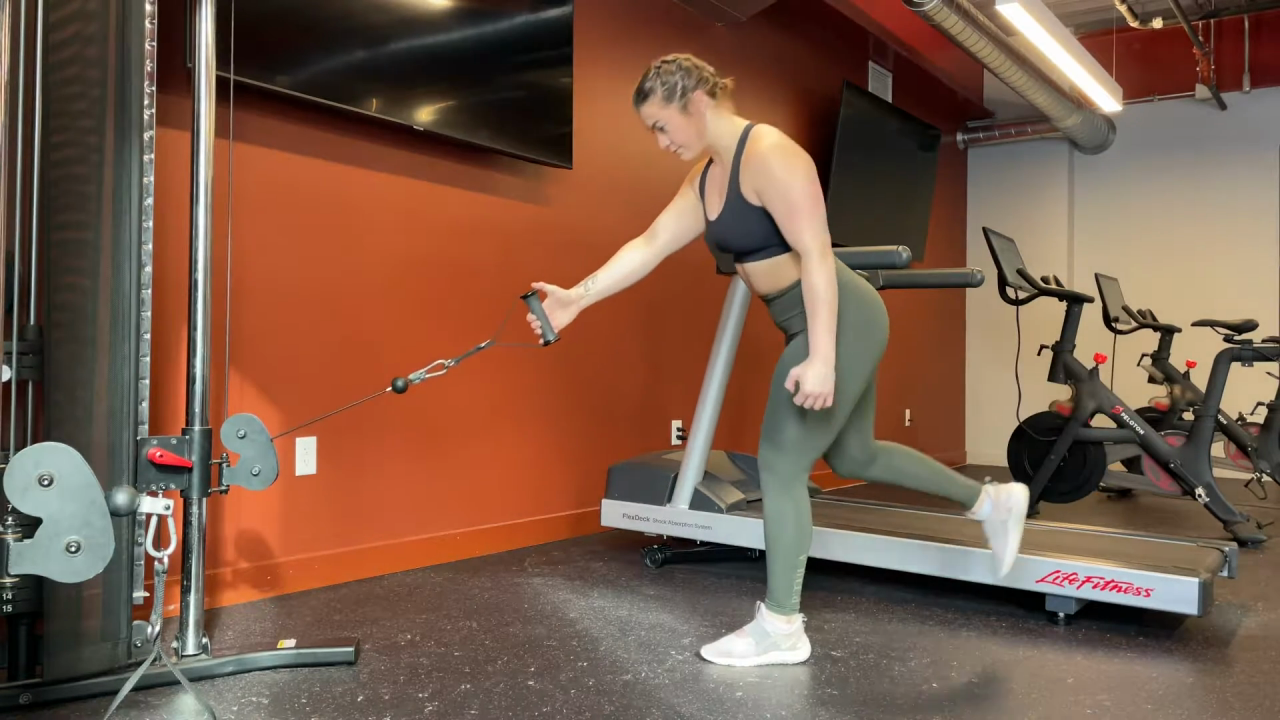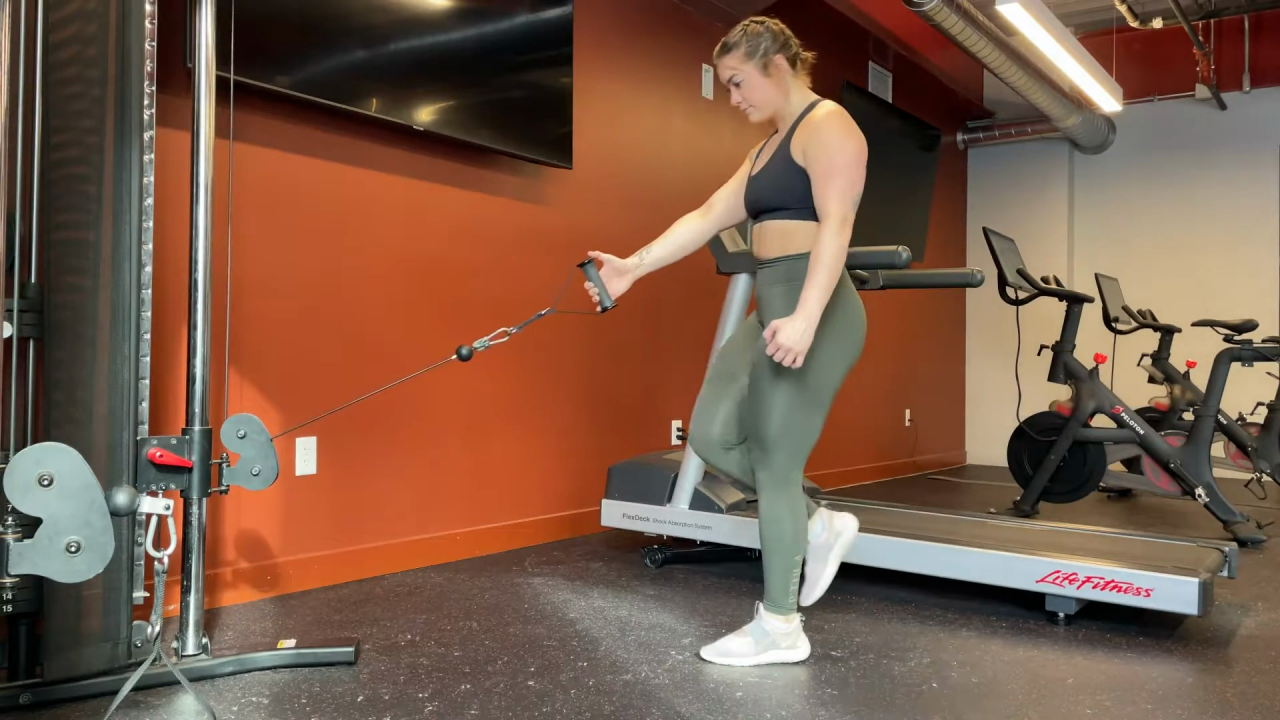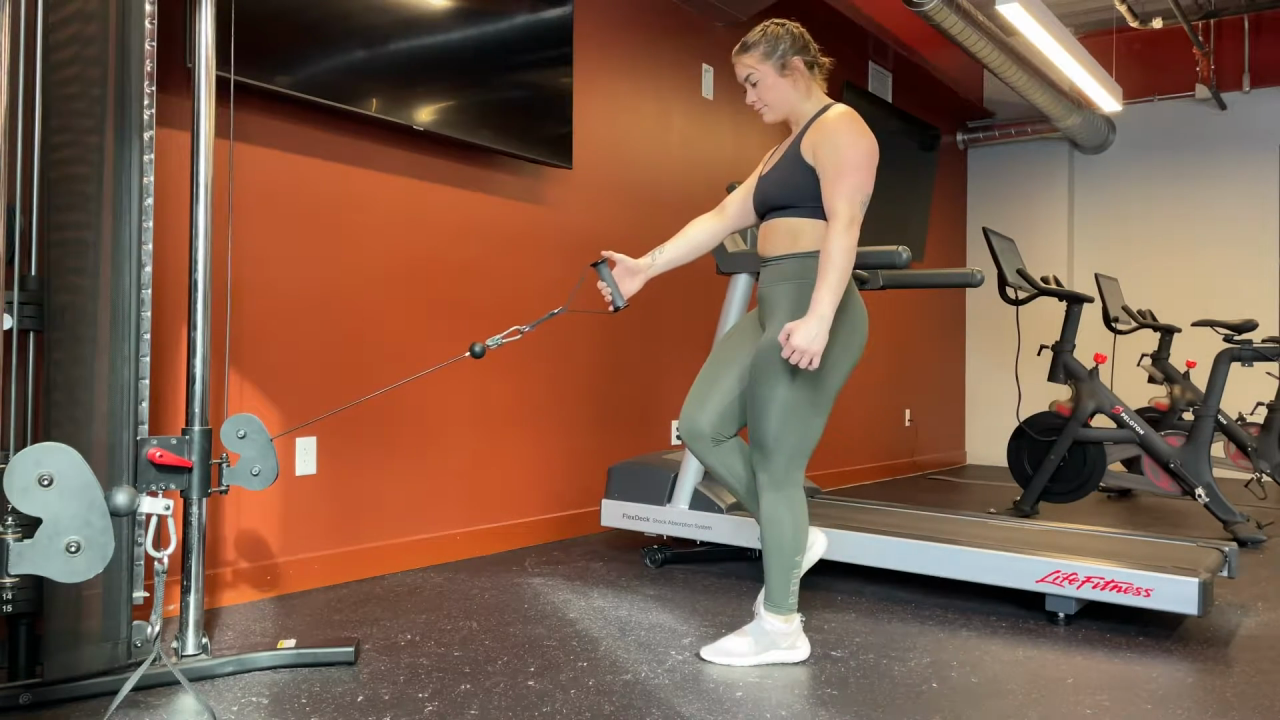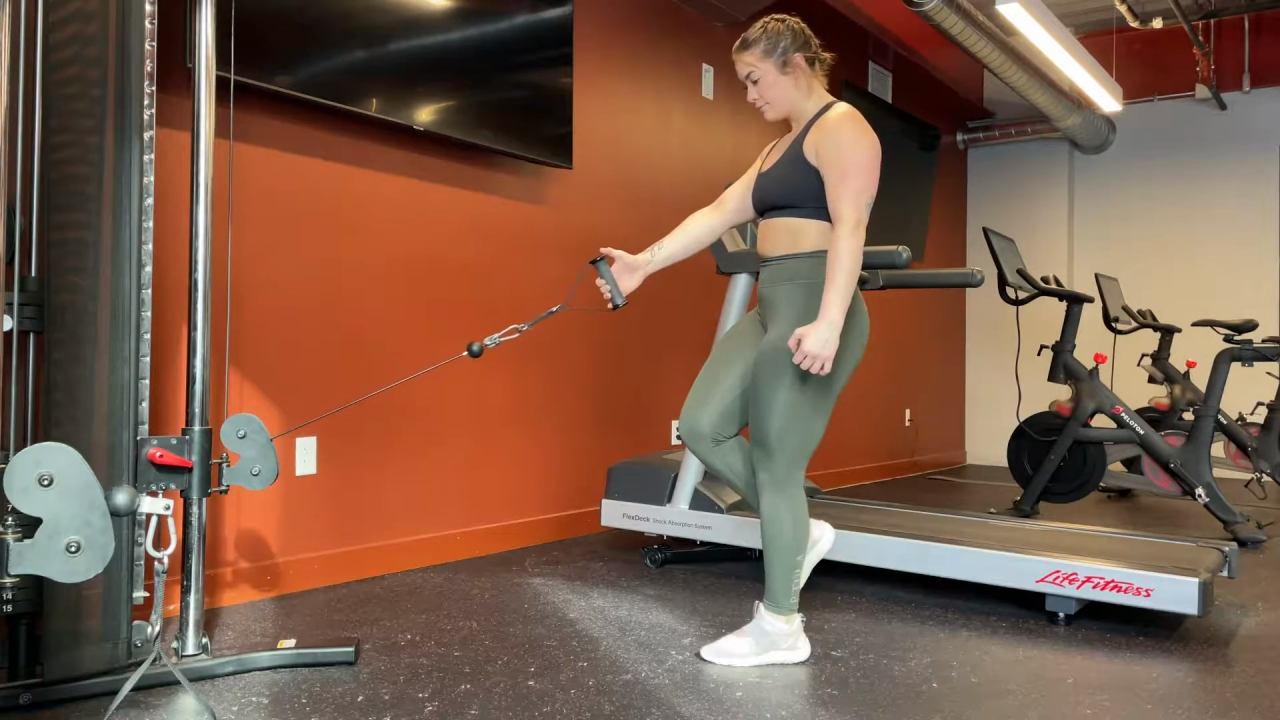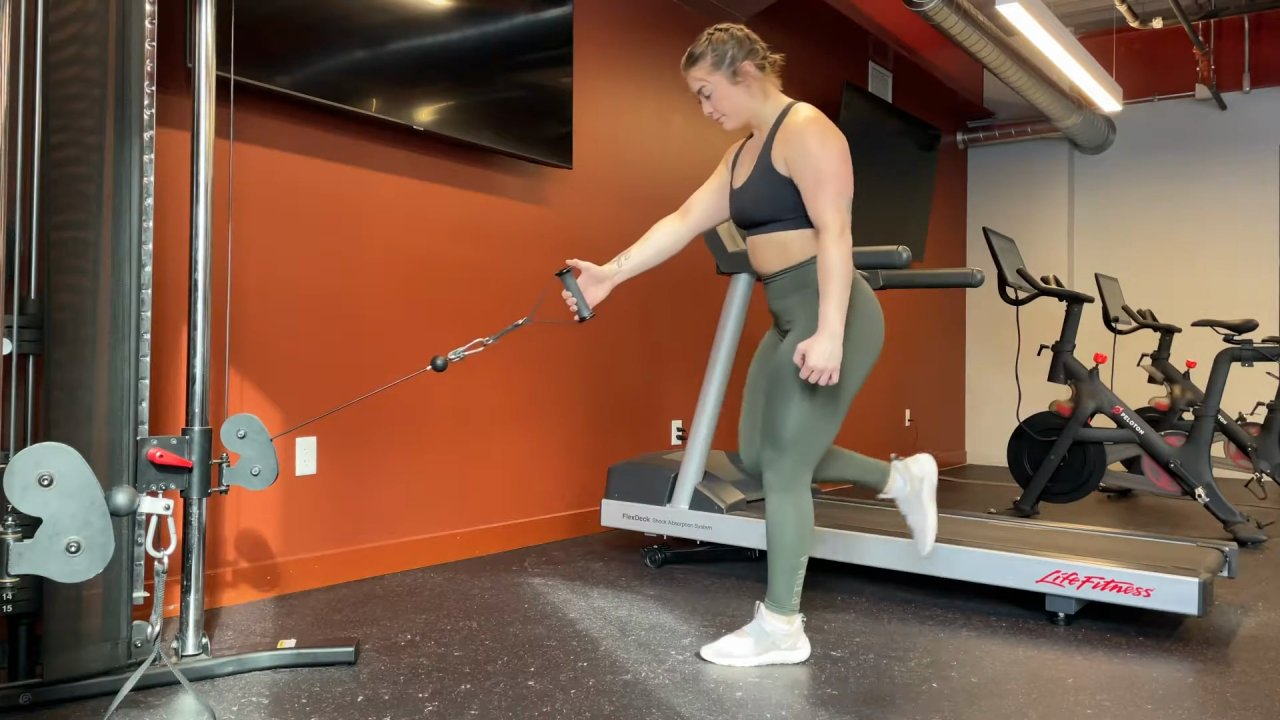
dt=0.4s
person 1, frame 1
left shoulder: (770, 155)
right shoulder: (707, 175)
left elbow: (817, 257)
right elbow: (650, 245)
left wrist: (821, 359)
right wrist: (579, 297)
left hip: (837, 322)
right hip: (807, 324)
left knee: (780, 467)
right knee: (852, 454)
left ankle: (781, 628)
right ankle: (990, 499)
person 1, frame 2
left shoulder: (828, 125)
right shoulder: (771, 146)
left elbow: (835, 226)
right elbow: (709, 216)
left wrist: (805, 318)
right wrist: (632, 267)
left hip: (814, 314)
right hip: (773, 310)
left knee: (773, 465)
right knee: (712, 437)
left ankle: (780, 628)
right ankle: (817, 525)
person 1, frame 3
left shoulder: (839, 127)
right shoulder: (785, 149)
left elbow: (844, 226)
right elbow: (721, 219)
left wrist: (817, 318)
right wrist: (645, 267)
left hip: (813, 313)
right hip: (772, 310)
left knee: (773, 466)
right knee: (701, 426)
left ankle: (780, 628)
right ankle: (791, 538)
person 1, frame 4
left shoulder: (841, 128)
right shoulder: (781, 147)
left elbow: (849, 229)
right elbow: (718, 213)
left wrist: (827, 322)
right wrist: (643, 263)
left hip: (815, 314)
right hip: (772, 311)
left knee: (774, 465)
right knee: (703, 427)
left ankle: (780, 629)
right ankle: (799, 532)
person 1, frame 5
left shoulder: (804, 131)
right shoulder: (742, 151)
left elbow: (836, 233)
right elbow: (681, 222)
left wrist: (828, 332)
right wrist: (608, 275)
left hip: (831, 319)
right hip: (788, 320)
left knee: (781, 465)
right knee: (763, 455)
left ankle: (780, 628)
right ankle: (898, 478)
